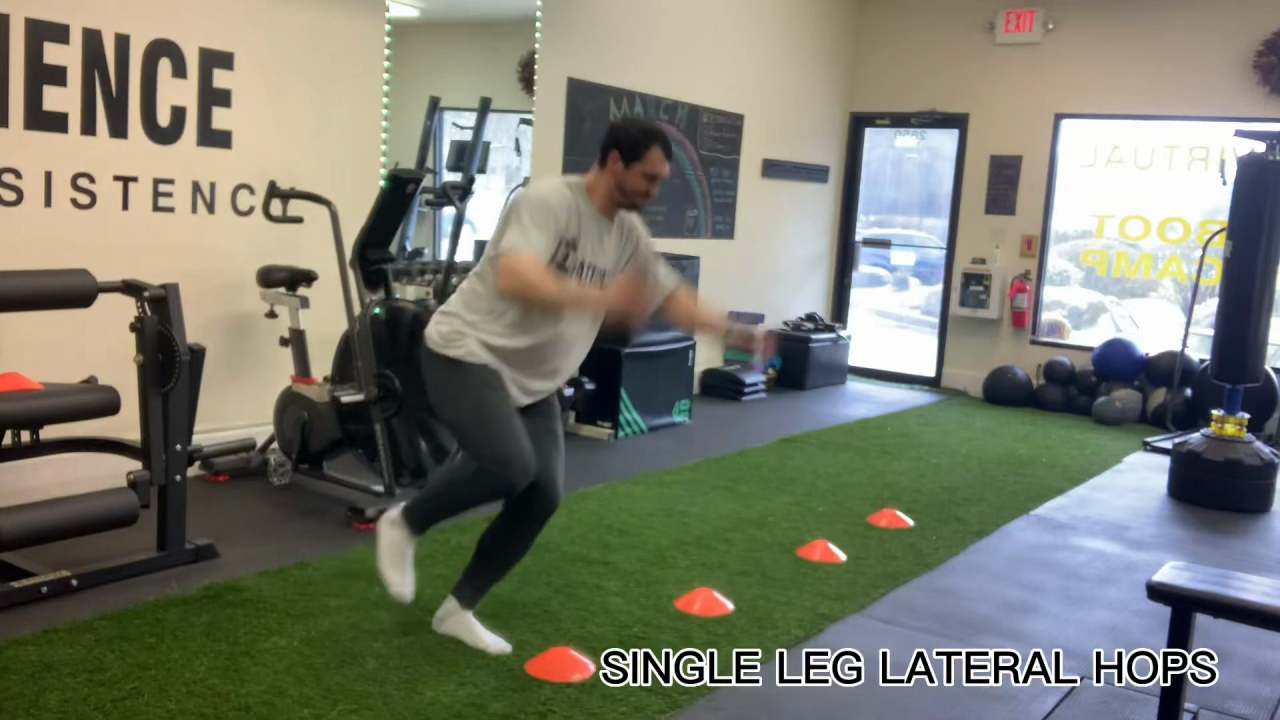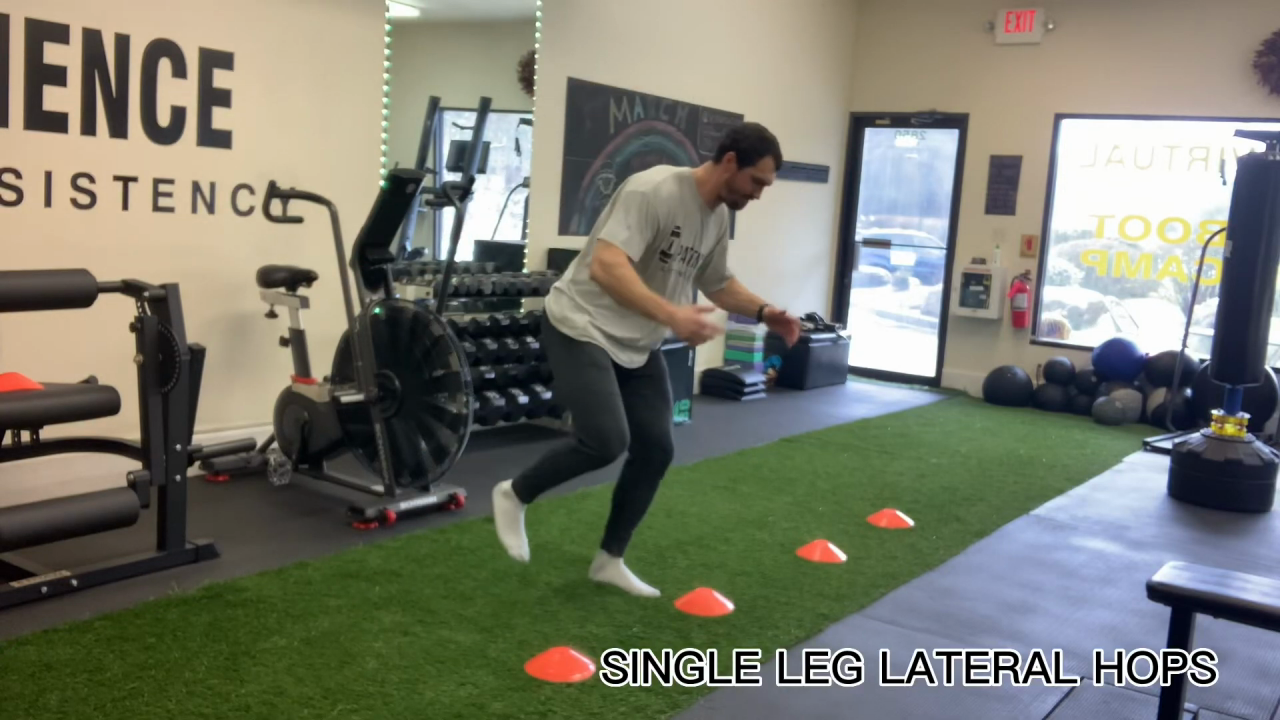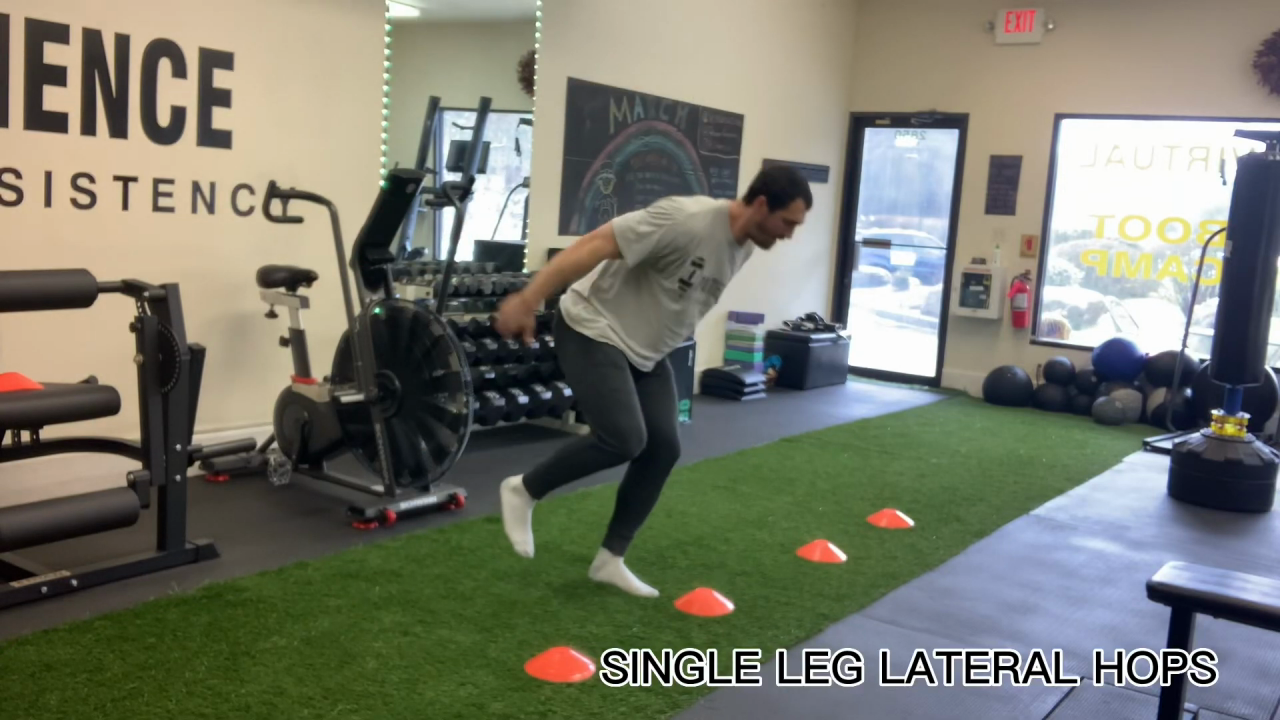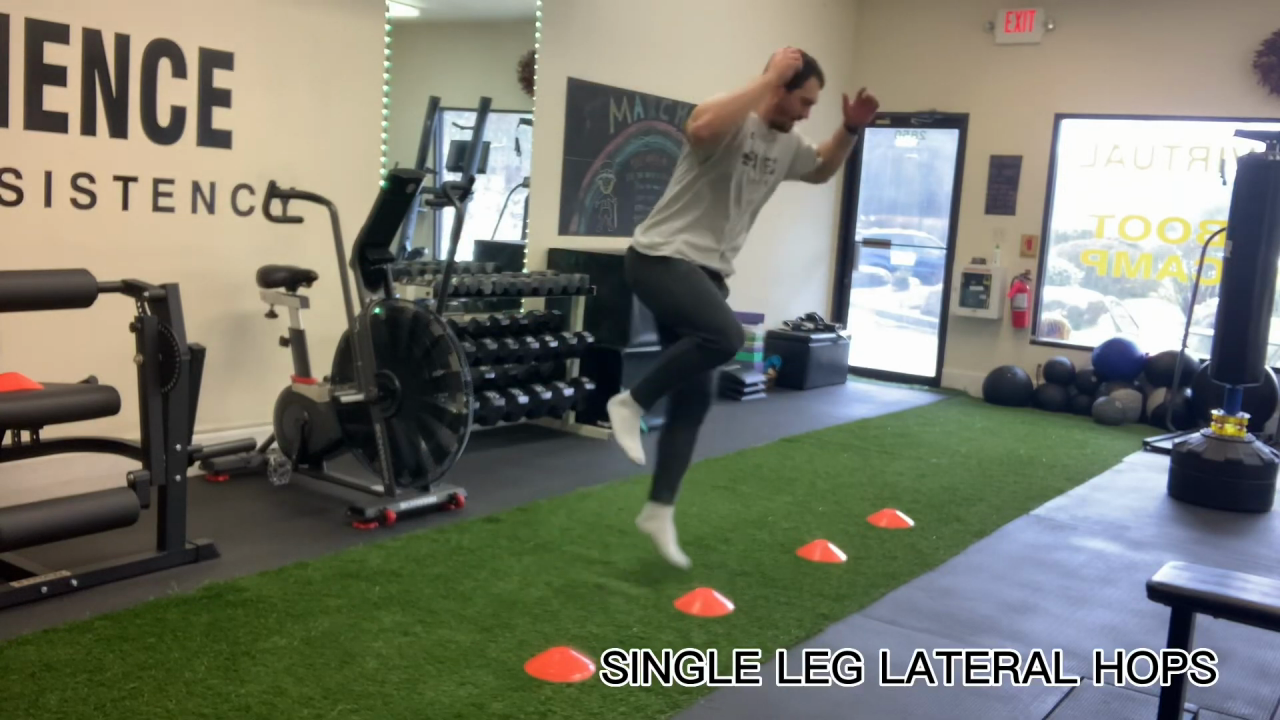
dt=0.7s
person 1, frame 1
left shoulder: (628, 233)
right shoulder: (545, 202)
left elbow: (669, 297)
right elbow: (513, 277)
left wrist: (731, 331)
right wrist: (594, 299)
left hip: (532, 376)
right hip: (465, 356)
left knee: (539, 497)
right knee: (510, 466)
left ankle: (458, 610)
right ankle: (403, 523)
person 1, frame 2
left shoulder: (719, 219)
right shoulder: (652, 191)
left elbow: (719, 282)
right elbow: (604, 265)
left wrist: (766, 314)
right wrist: (669, 313)
left hip: (636, 344)
right hip: (580, 328)
left knee: (654, 452)
right knee: (605, 442)
left ankle: (610, 561)
right ankle: (514, 496)
person 1, frame 3
left shoulder: (741, 249)
right shoulder: (688, 219)
right elbow: (599, 244)
right wrist: (529, 297)
left hip: (646, 347)
right hip: (594, 330)
left knee: (662, 449)
right knee: (624, 440)
left ankle: (610, 559)
right ankle: (523, 490)
person 1, frame 4
left shoulder: (783, 142)
right shoulder: (732, 117)
left elbow: (823, 165)
right elbow: (703, 130)
left wrist: (850, 126)
right wrist: (769, 79)
left hip: (708, 269)
right hip: (664, 258)
left knee: (693, 398)
right knee: (724, 337)
left ankle: (658, 511)
right ankle: (632, 403)
